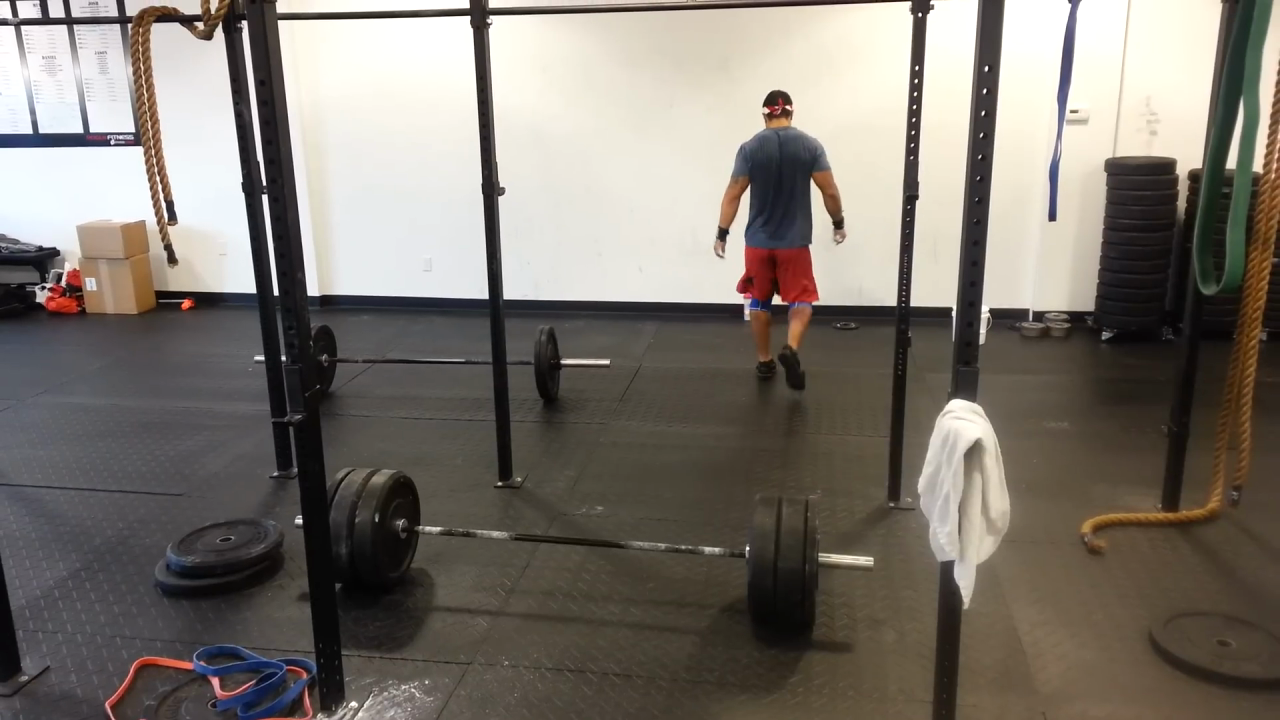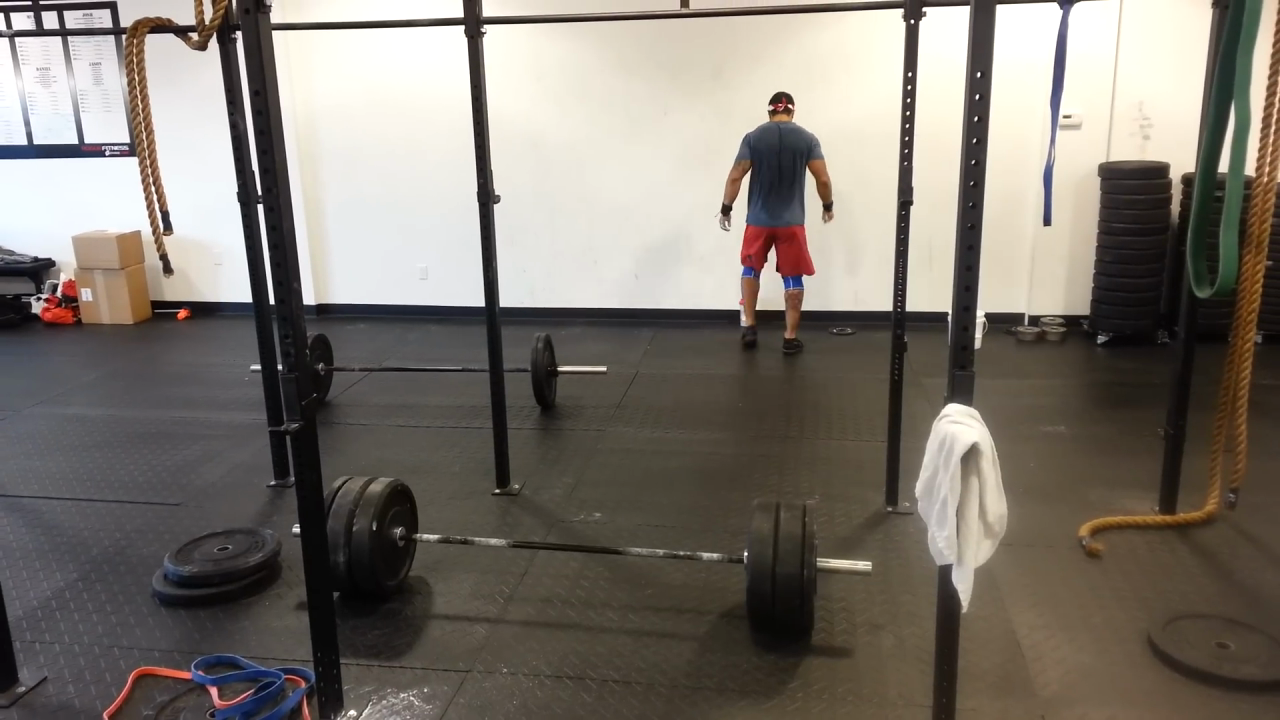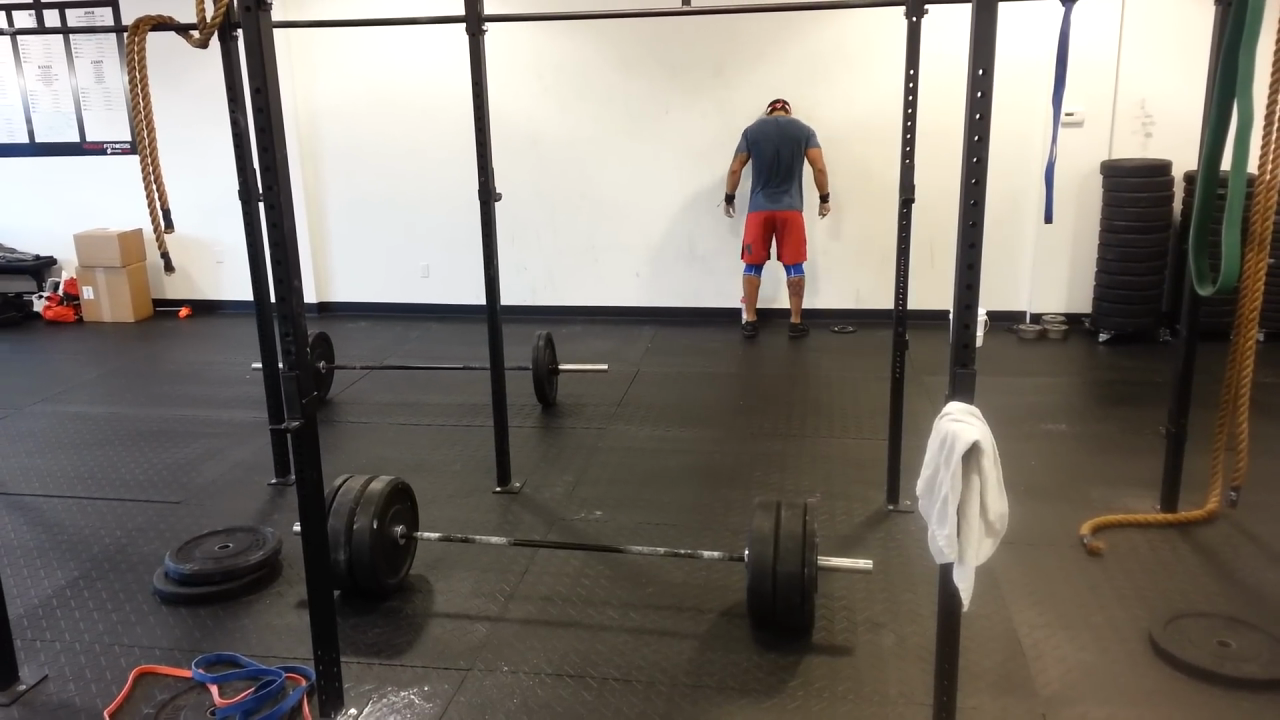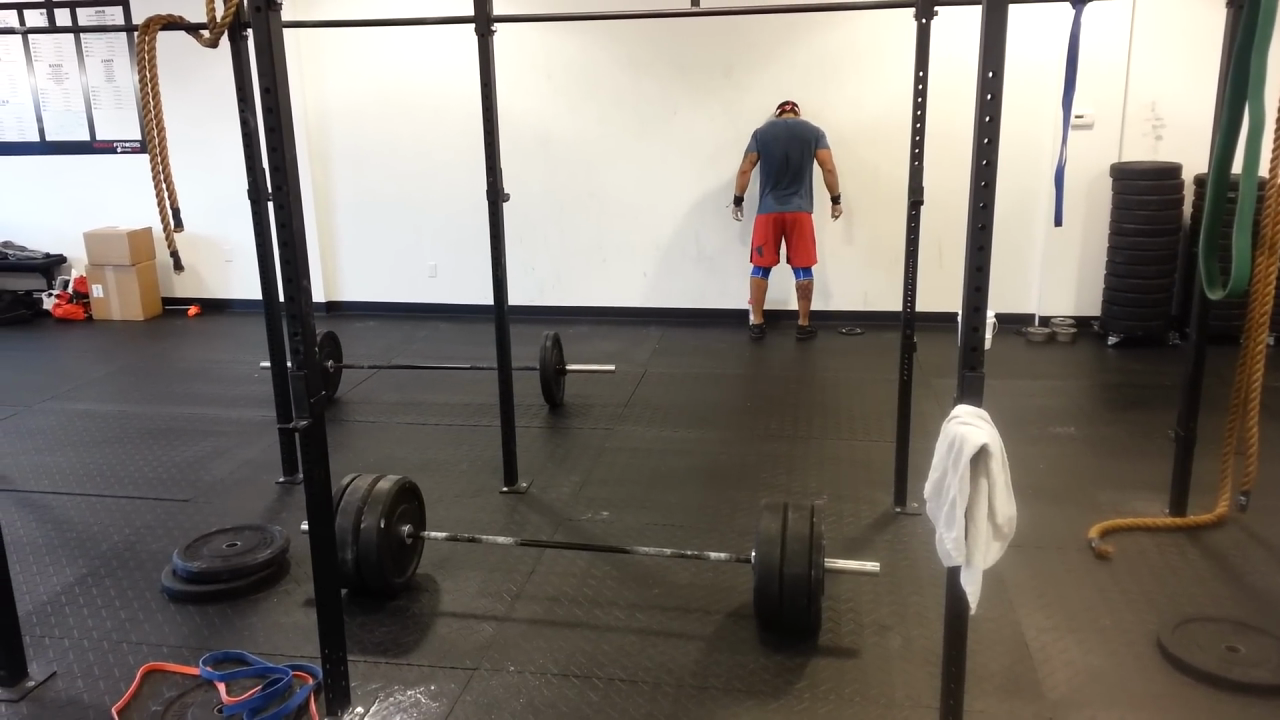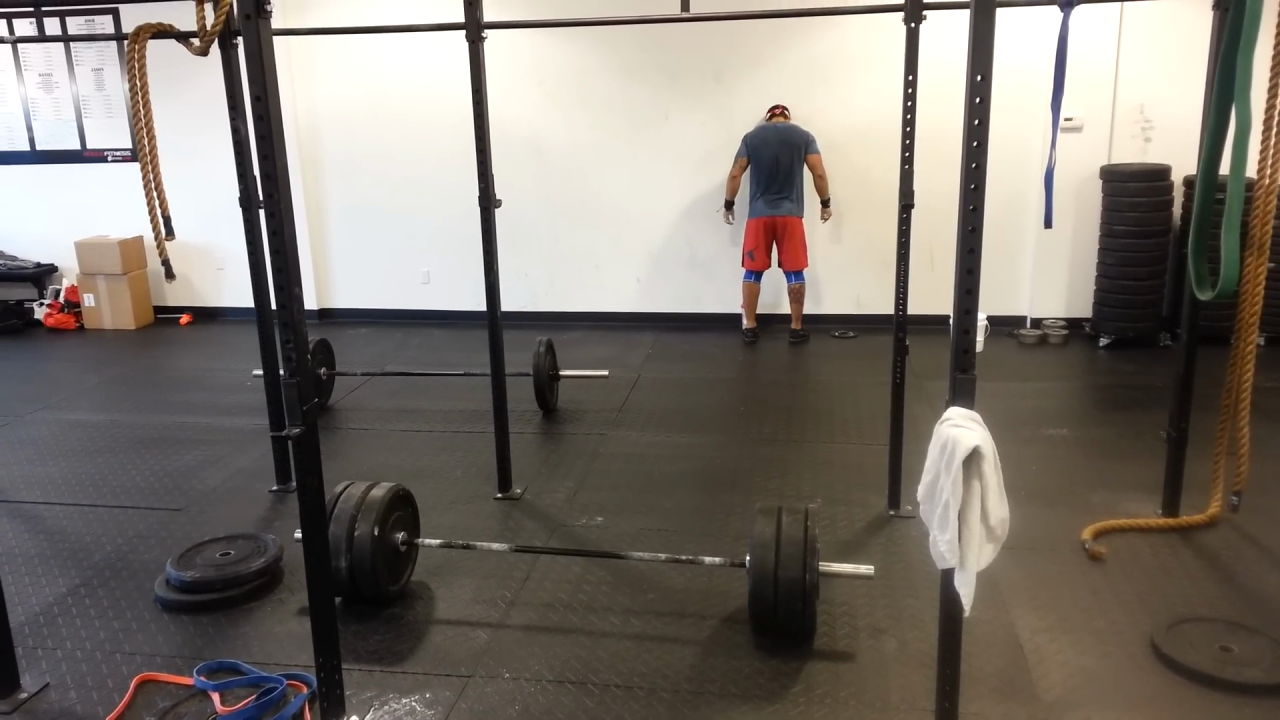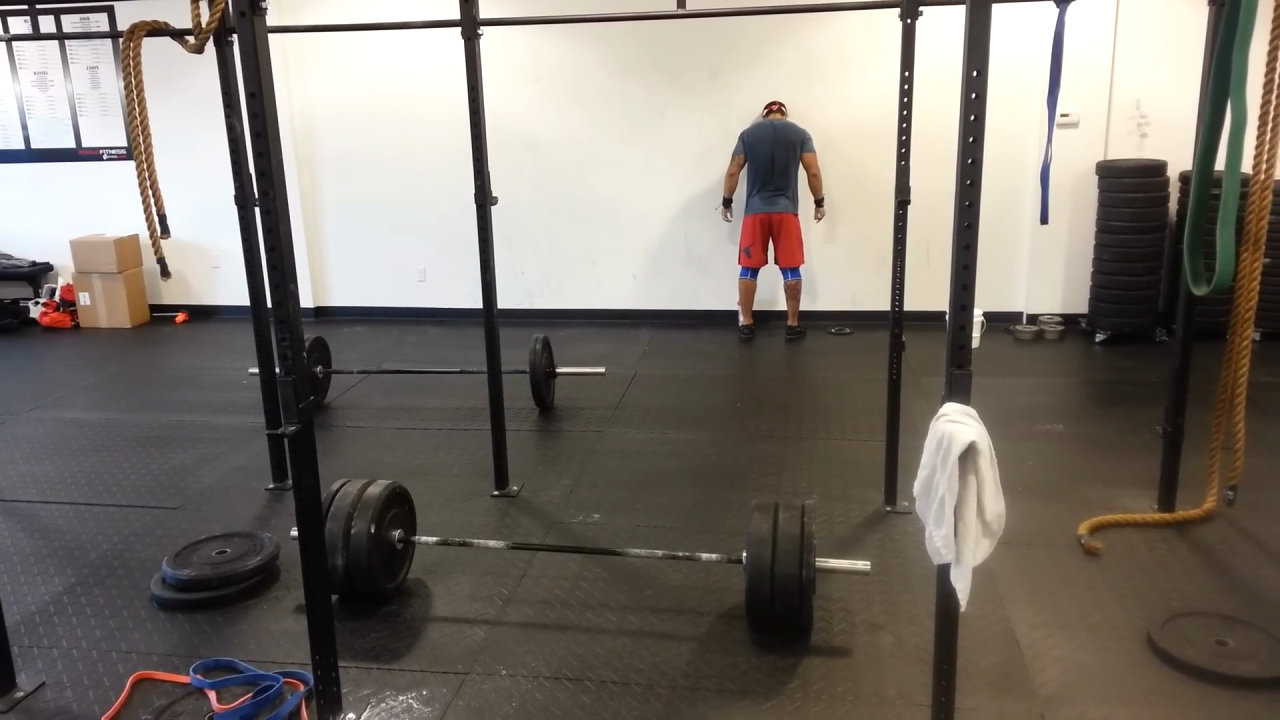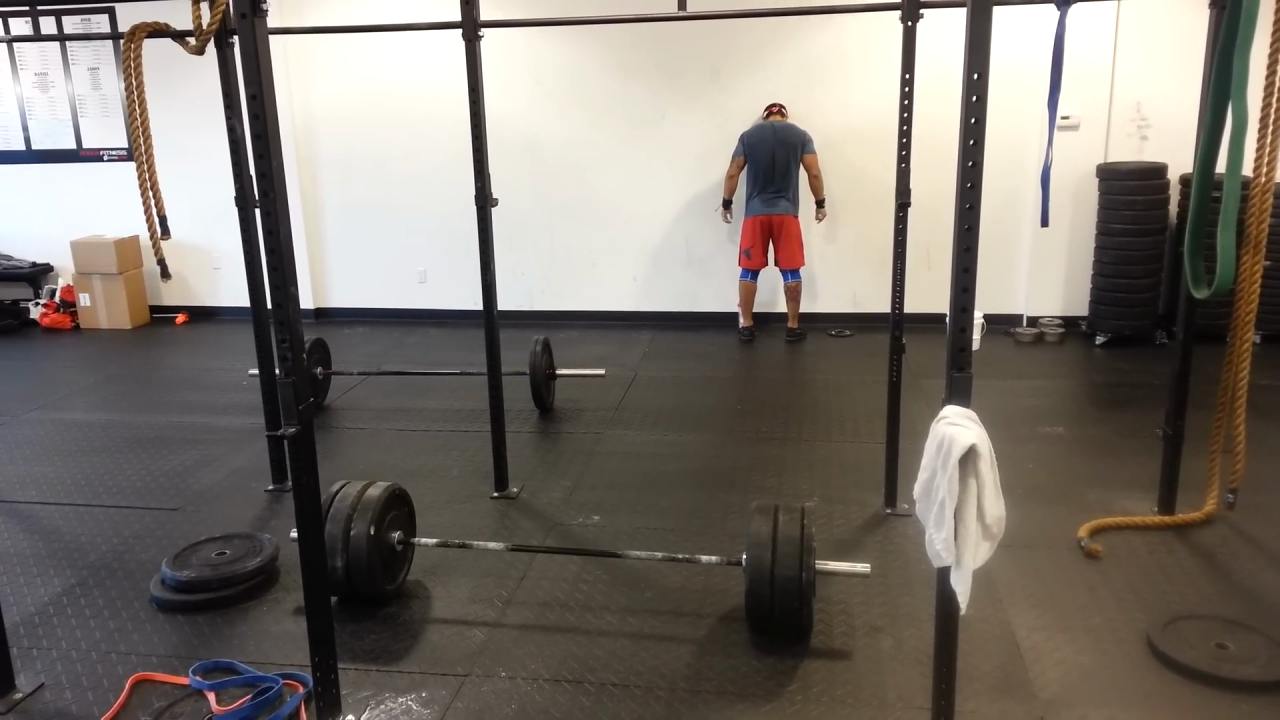
dt=0.7s
person 1, frame 1
left shoulder: (750, 148)
right shoulder: (810, 145)
left elbow: (733, 194)
right elbow: (830, 191)
left wrist: (722, 234)
right wrist: (838, 223)
left hip: (758, 241)
right hip: (795, 242)
left knee: (759, 300)
right knee: (801, 299)
left ankle: (764, 361)
right ankle: (790, 349)
person 1, frame 2
left shoulder: (753, 137)
right shoulder: (807, 139)
left elbow: (736, 176)
right elbow: (823, 179)
left wrist: (725, 209)
right wrist: (828, 206)
left hip: (759, 220)
right hip: (792, 222)
left knee: (750, 270)
right knee: (793, 278)
left ankle: (750, 326)
right ankle: (790, 337)
person 1, frame 3
left shoulder: (752, 130)
right shoulder: (804, 130)
left elbow: (735, 169)
right elbow: (819, 167)
left wrist: (729, 199)
right wrist: (824, 198)
left hip: (759, 209)
right hip: (790, 209)
left knee: (753, 263)
right knee: (794, 265)
left ankle: (750, 321)
right ankle: (796, 322)
person 1, frame 4
left shoulder: (761, 132)
right shoulder: (814, 132)
left elbow: (745, 169)
right elbow: (828, 168)
left wrist: (737, 201)
right wrist: (835, 200)
left hip: (768, 210)
right hip: (799, 210)
left knee: (761, 266)
right knee: (803, 268)
left ankle: (757, 323)
right ankle: (804, 325)
person 1, frame 5
left shoulder: (751, 137)
right shoulder: (803, 136)
left elbow: (735, 174)
right elbow: (819, 173)
left wrist: (728, 205)
right wrist: (825, 203)
left hip: (759, 214)
right hip: (790, 214)
left knee: (753, 271)
right knee: (795, 272)
left ankle: (750, 328)
right ankle: (797, 328)
person 1, frame 6
left shoulder: (748, 134)
right shoulder: (800, 134)
left elbow: (733, 171)
right elbow: (813, 172)
left wrist: (726, 203)
right wrist: (819, 203)
left hip: (755, 211)
right hip: (786, 211)
left knee: (749, 268)
right knee: (791, 269)
left ankle: (746, 324)
right ankle: (793, 325)
person 1, frame 7
left shoulder: (748, 136)
right shoulder: (800, 136)
left elbow: (733, 173)
right elbow: (814, 173)
left wrist: (726, 204)
right wrist: (820, 204)
left hip: (755, 213)
right hip: (786, 213)
left knee: (749, 270)
right knee: (791, 271)
left ankle: (746, 326)
right ankle: (793, 327)
